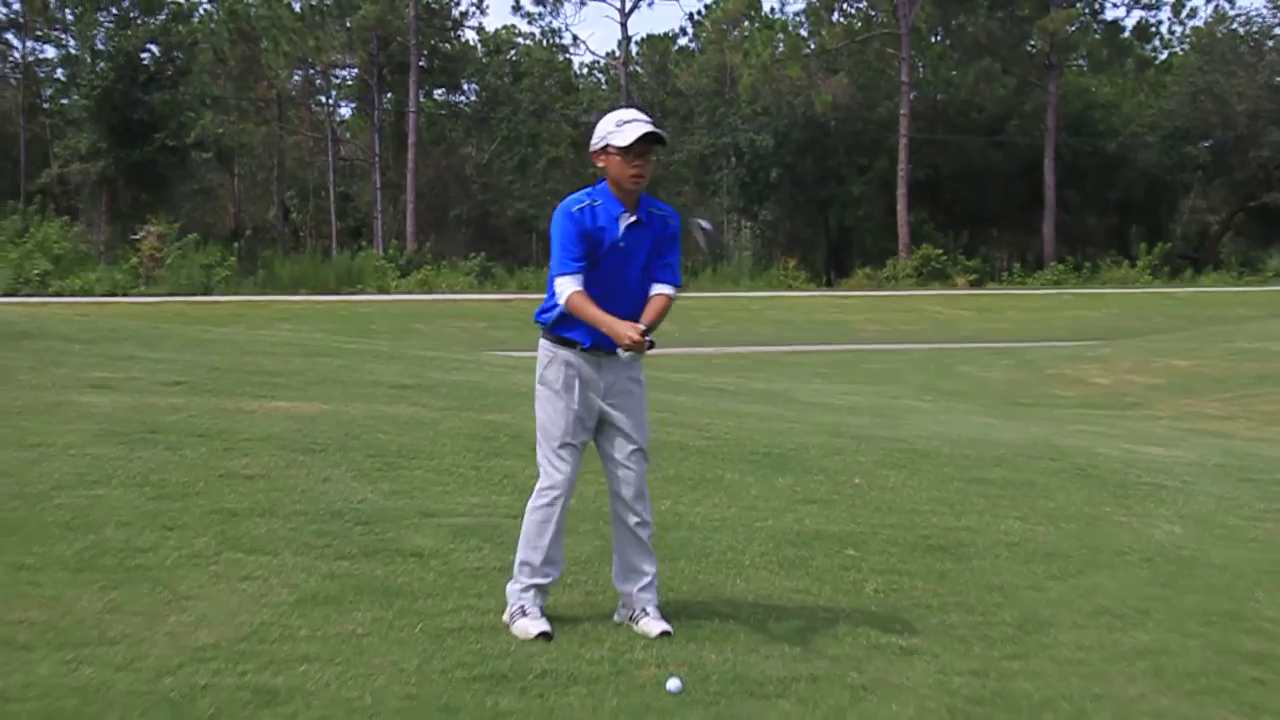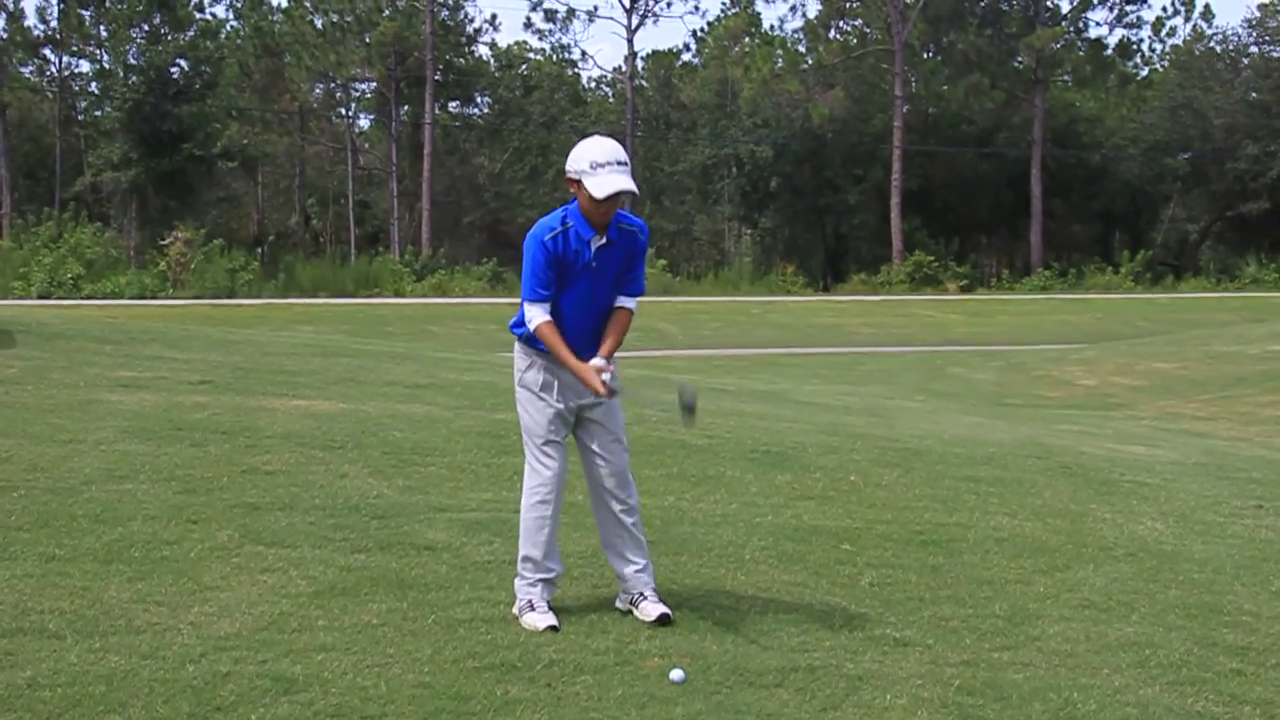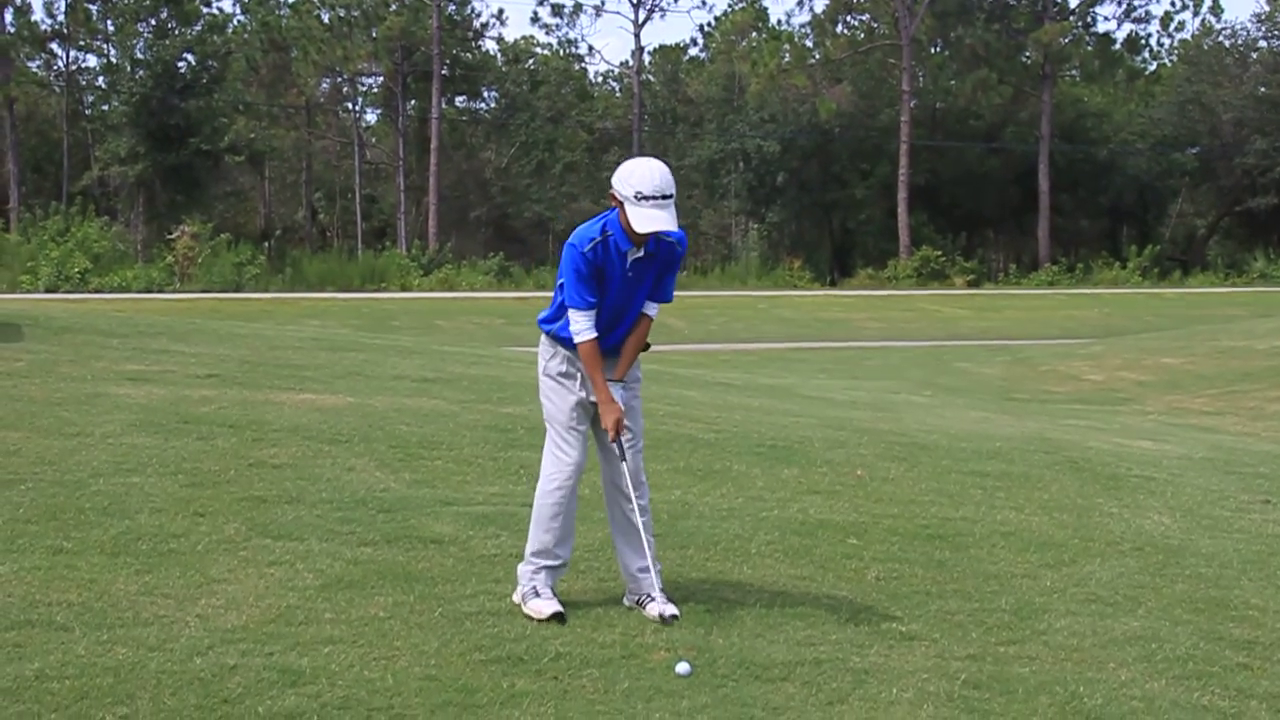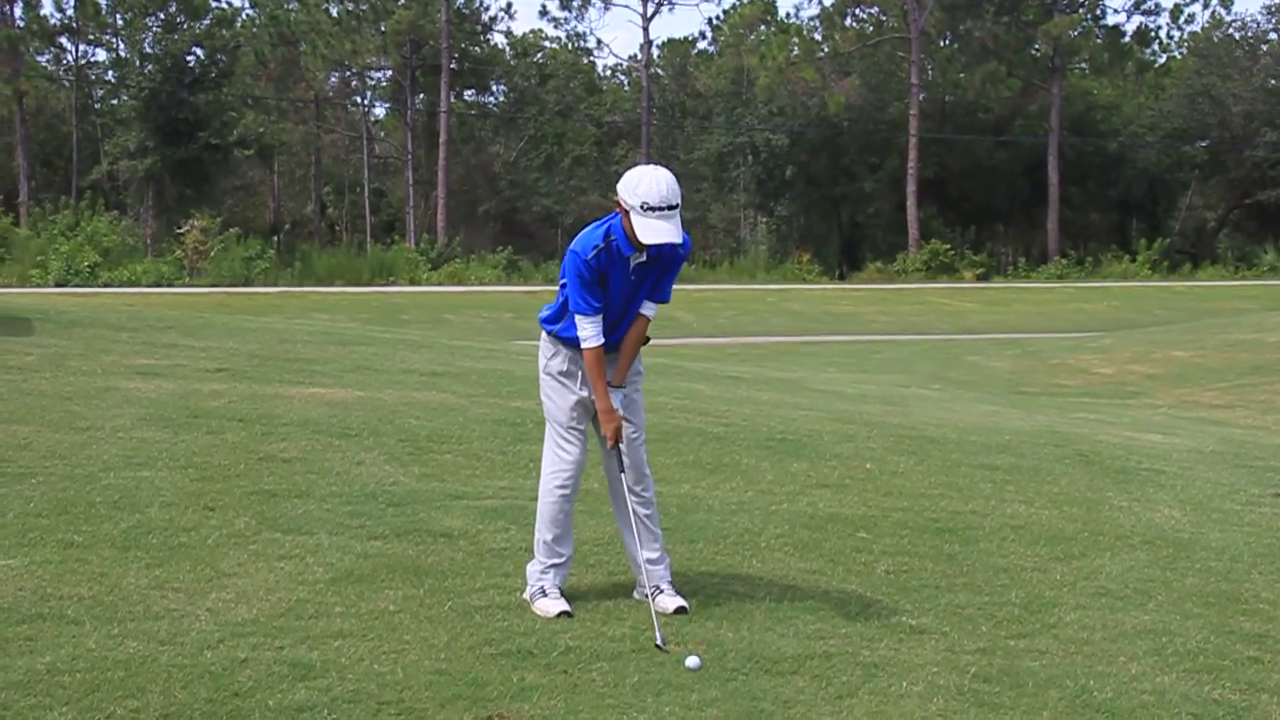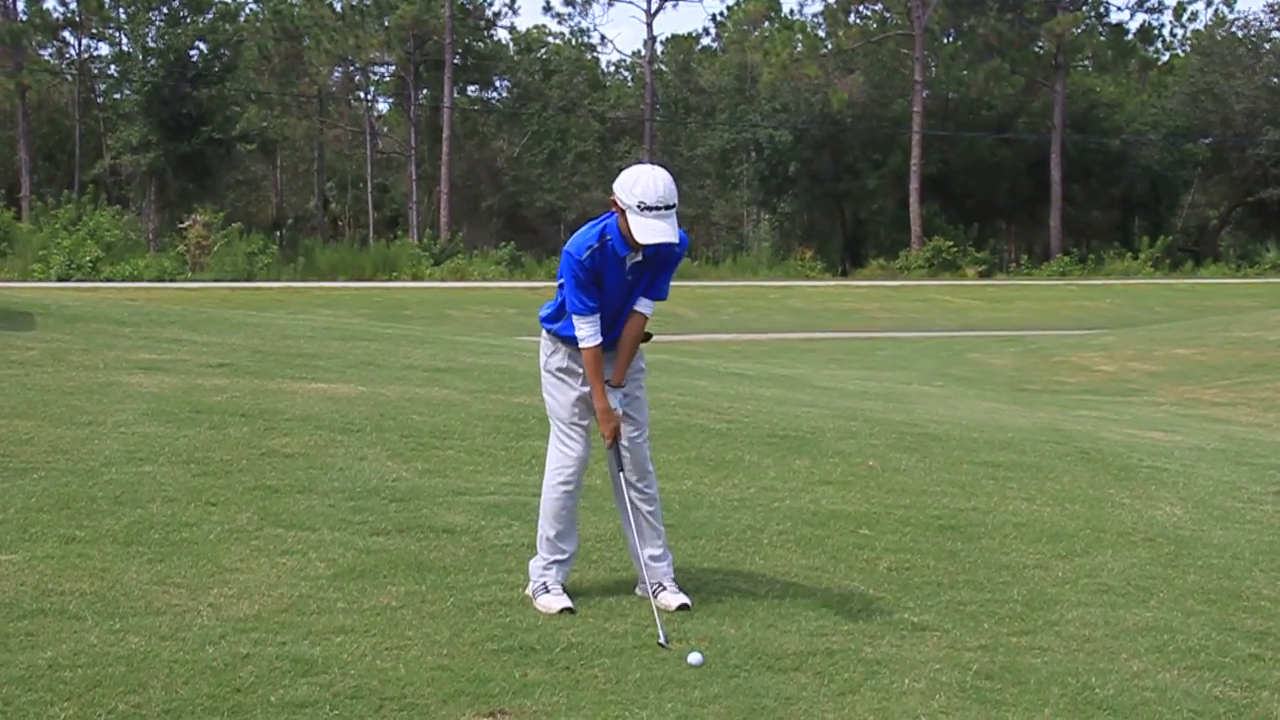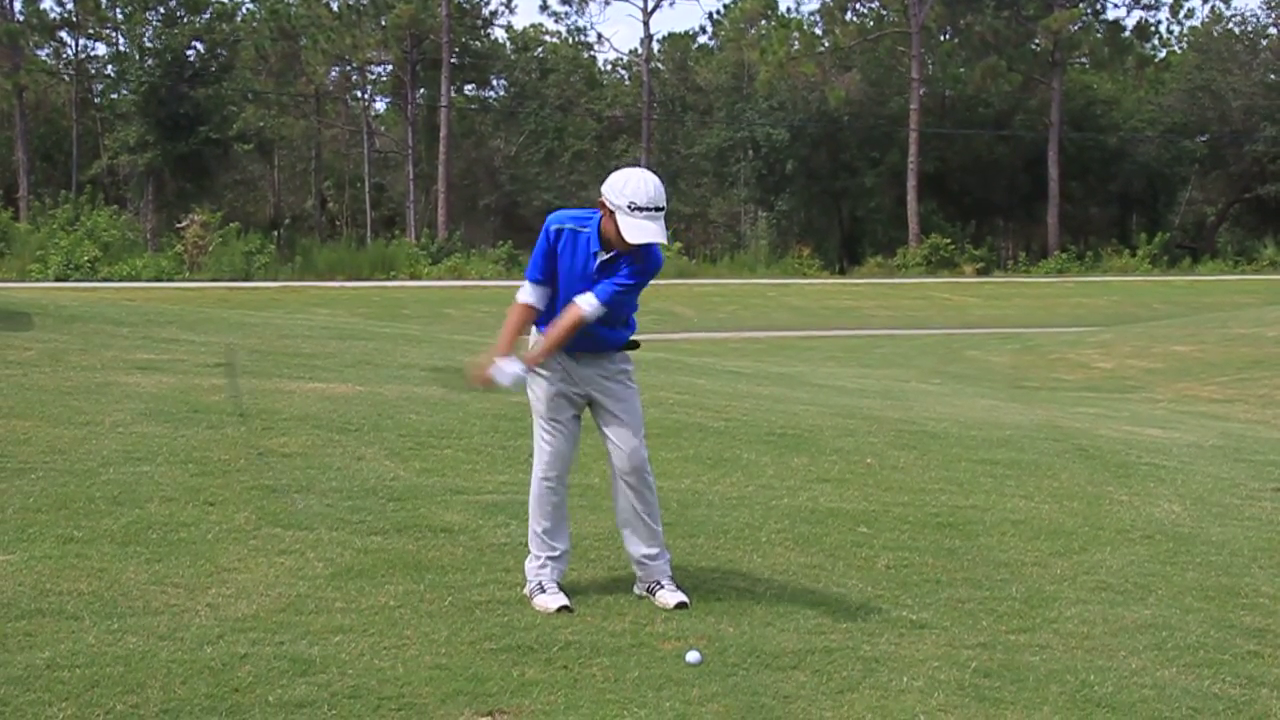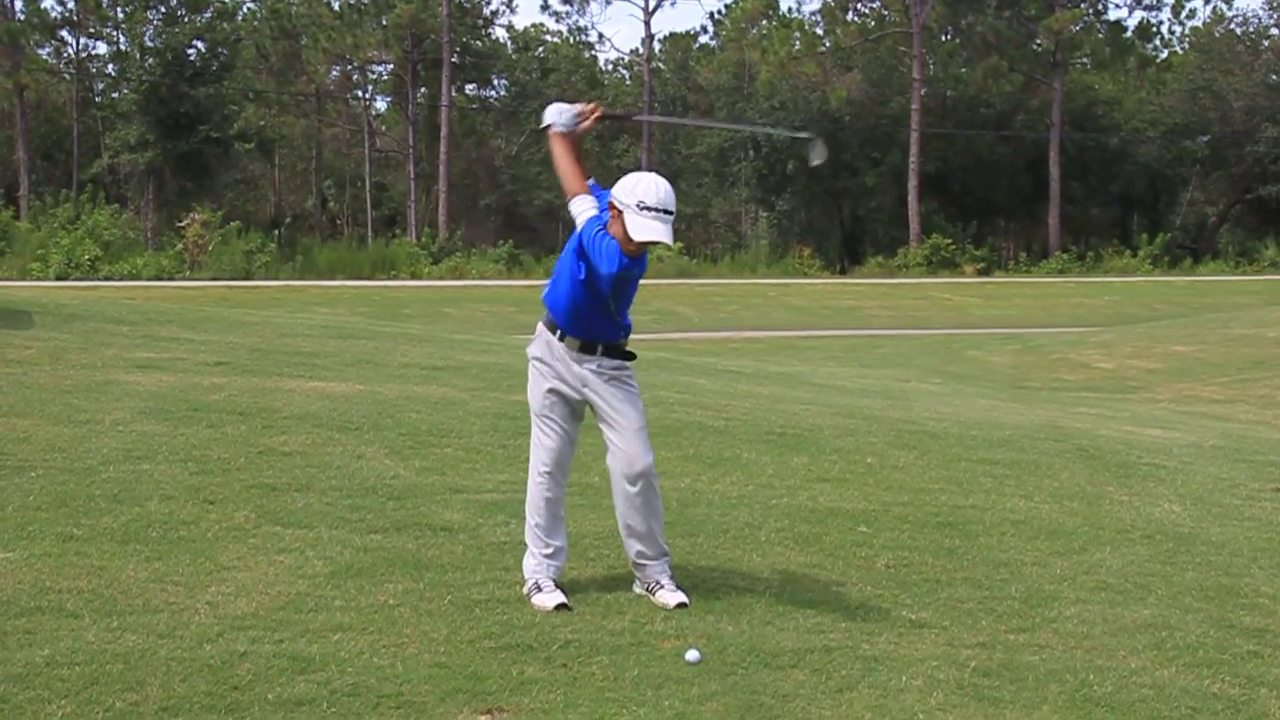
dt=0.4s
person 1, frame 1
left shoulder: (664, 221)
right shoulder: (574, 214)
left elbow: (663, 290)
right elbow: (567, 291)
left wrist: (641, 328)
right wrist: (612, 327)
left hip: (622, 365)
right hip: (566, 361)
left knee: (631, 483)
right knee: (556, 480)
left ankle: (638, 601)
right ankle: (524, 598)
person 1, frame 2
left shoulder: (634, 234)
right shoulder: (545, 237)
left elbow: (624, 304)
right elbow: (536, 317)
left wrist: (601, 363)
right wrist: (579, 372)
left hip: (594, 364)
right hip: (542, 365)
left knee: (614, 474)
right knee: (545, 477)
left ankle: (636, 585)
right ankle: (532, 592)
person 1, frame 3
left shoulder: (671, 245)
right shoulder: (584, 245)
left elbow: (647, 313)
right elbow: (581, 328)
left wrist: (618, 383)
right wrist: (603, 400)
left hip: (620, 361)
right hip: (567, 359)
left knee: (630, 472)
right knee: (564, 466)
left ankle: (643, 583)
right ankle: (536, 580)
person 1, frame 4
left shoulder: (674, 247)
right shoulder: (587, 251)
left elbow: (643, 315)
right elbow: (588, 334)
left wrist: (617, 387)
right wrist: (603, 406)
left hip: (621, 357)
right hip: (567, 356)
left knee: (633, 465)
right knee: (564, 464)
left ankle: (654, 577)
right ankle: (544, 579)
person 1, frame 5
left shoulder: (671, 244)
right shoulder: (582, 251)
left elbow: (640, 314)
right elbow: (586, 332)
left wrist: (616, 386)
right wrist: (601, 405)
left hip: (624, 356)
right hip: (568, 355)
left knee: (636, 463)
right knee: (569, 461)
left ankle: (657, 574)
right ankle: (546, 575)
person 1, frame 6
left shoulder: (644, 261)
right shoulder: (561, 227)
left elbow: (583, 312)
right elbow: (530, 294)
left wrist: (525, 365)
right wrist: (500, 353)
left hip: (609, 363)
right hip: (554, 361)
left knee: (632, 463)
right knee: (551, 465)
left ankle: (654, 573)
right ankle: (543, 574)
person 1, frame 7
left shoulder: (618, 265)
right shoulder: (607, 206)
left elbow: (578, 192)
right elbow: (582, 188)
left wrist: (562, 129)
right wrist: (564, 133)
left hip: (604, 363)
right hip: (552, 349)
left knee: (635, 464)
right knee: (549, 463)
left ankle: (651, 571)
right ankle: (541, 572)
